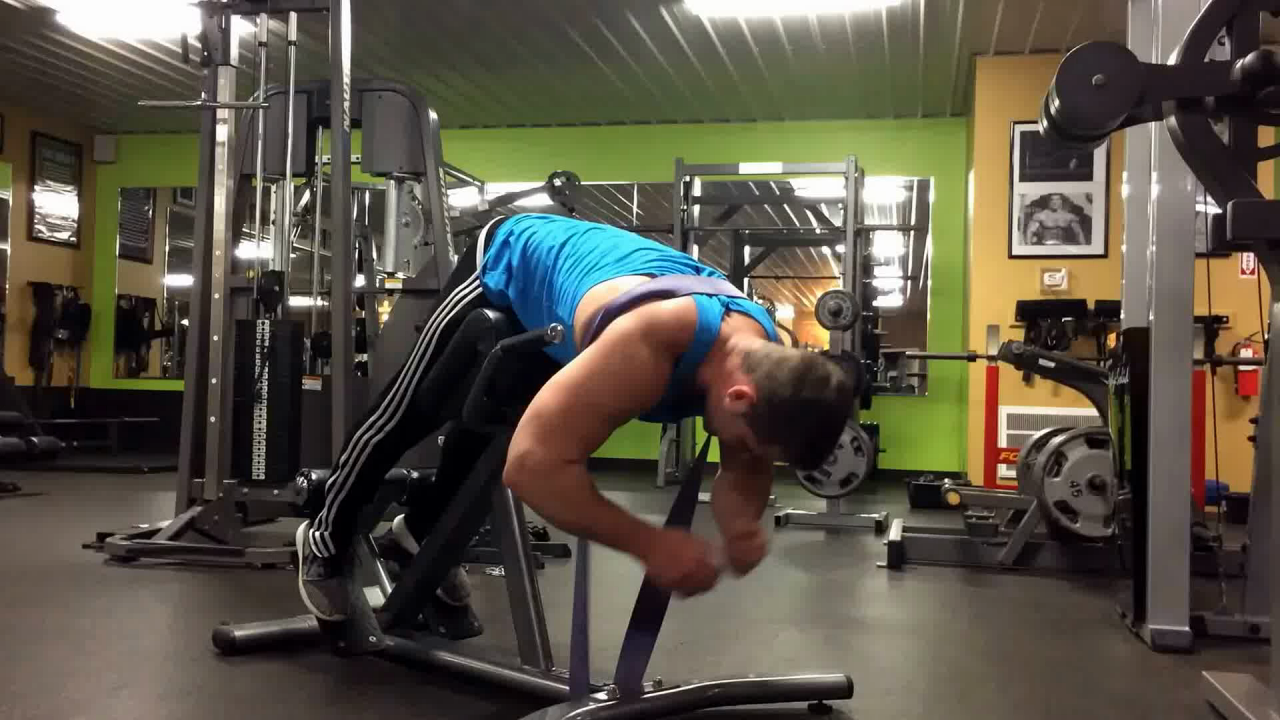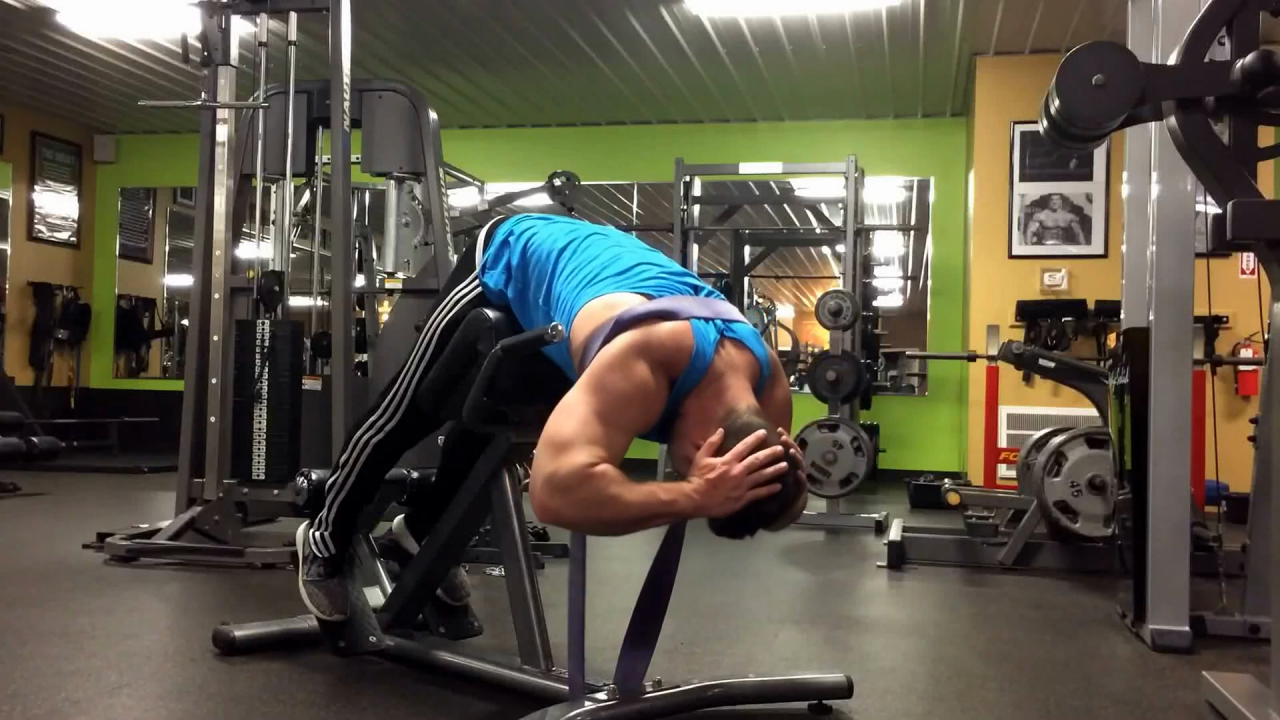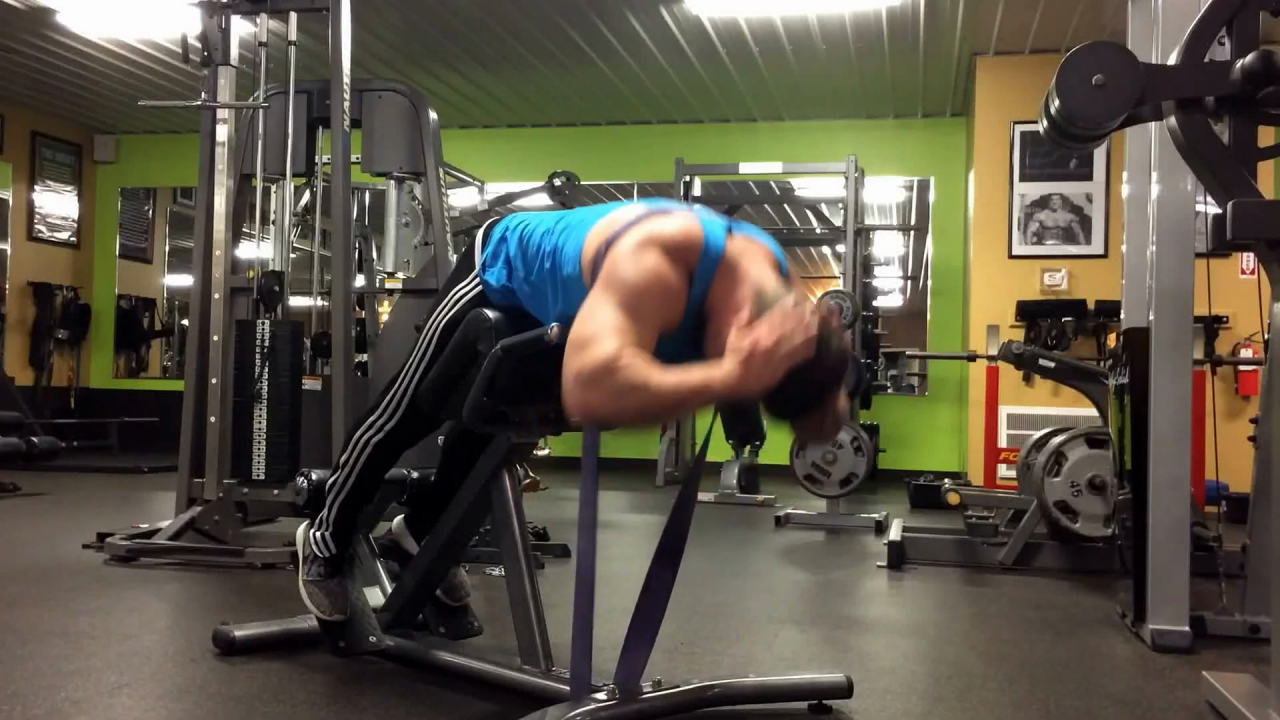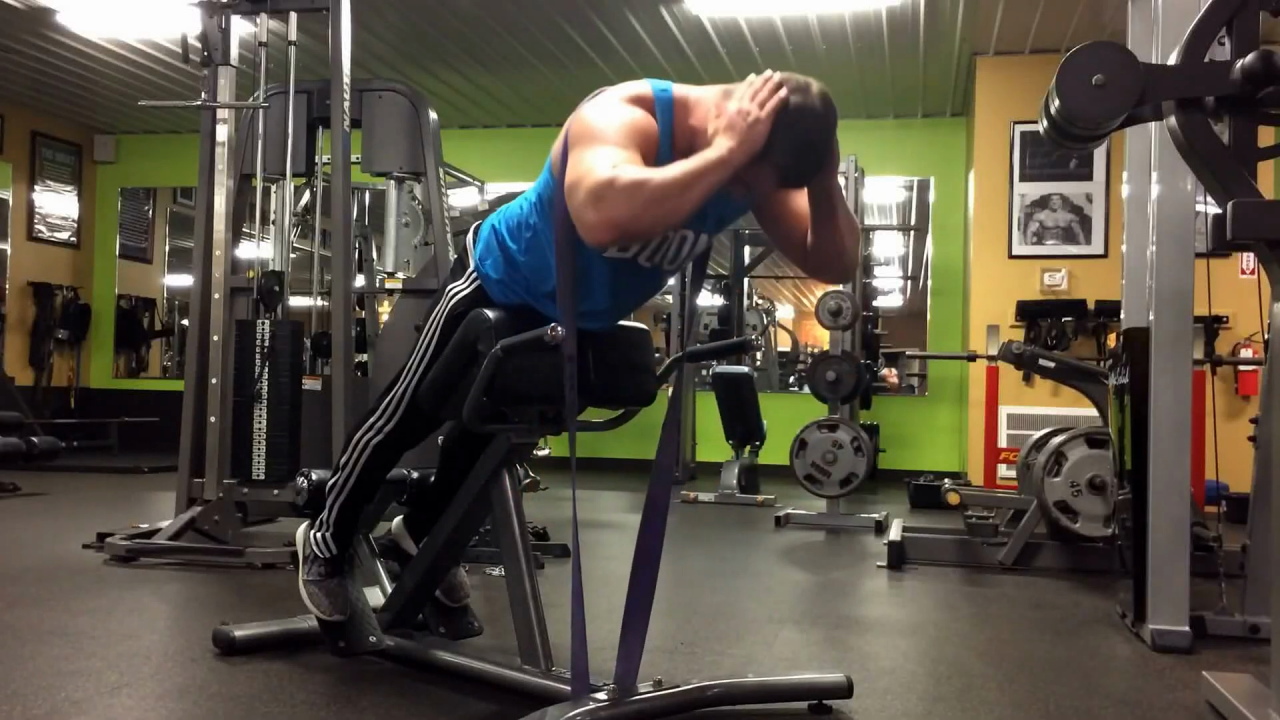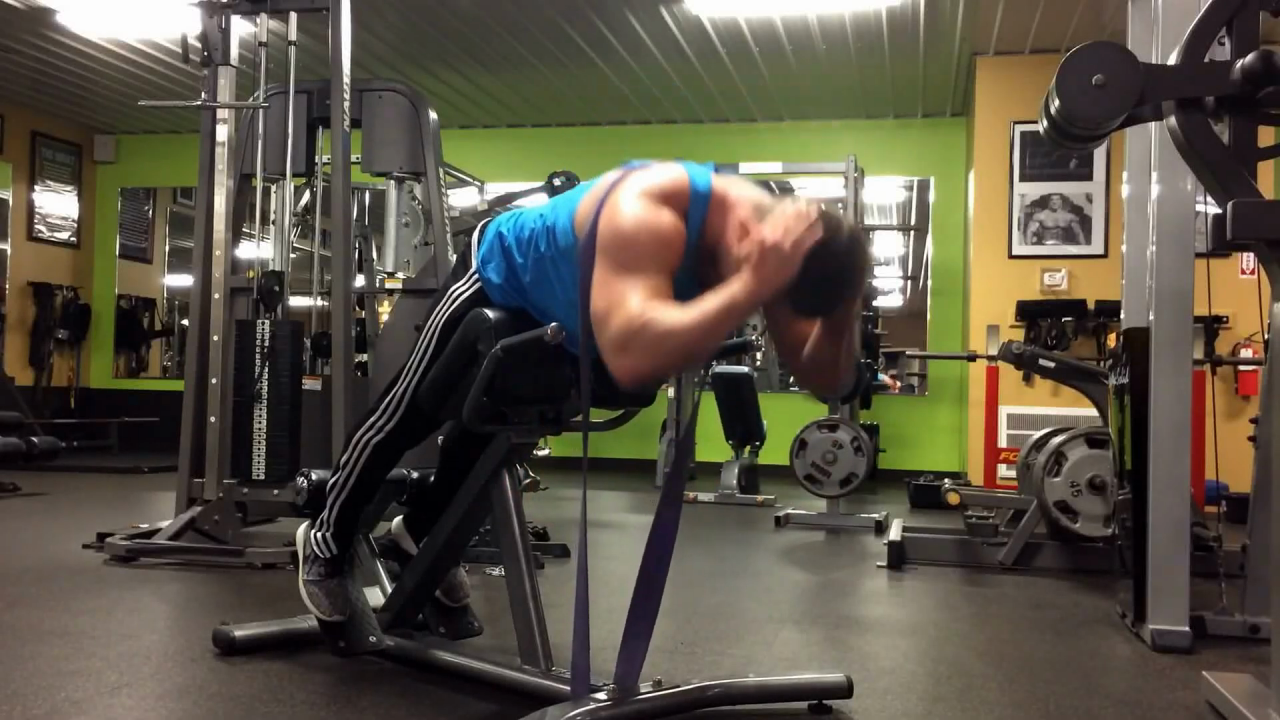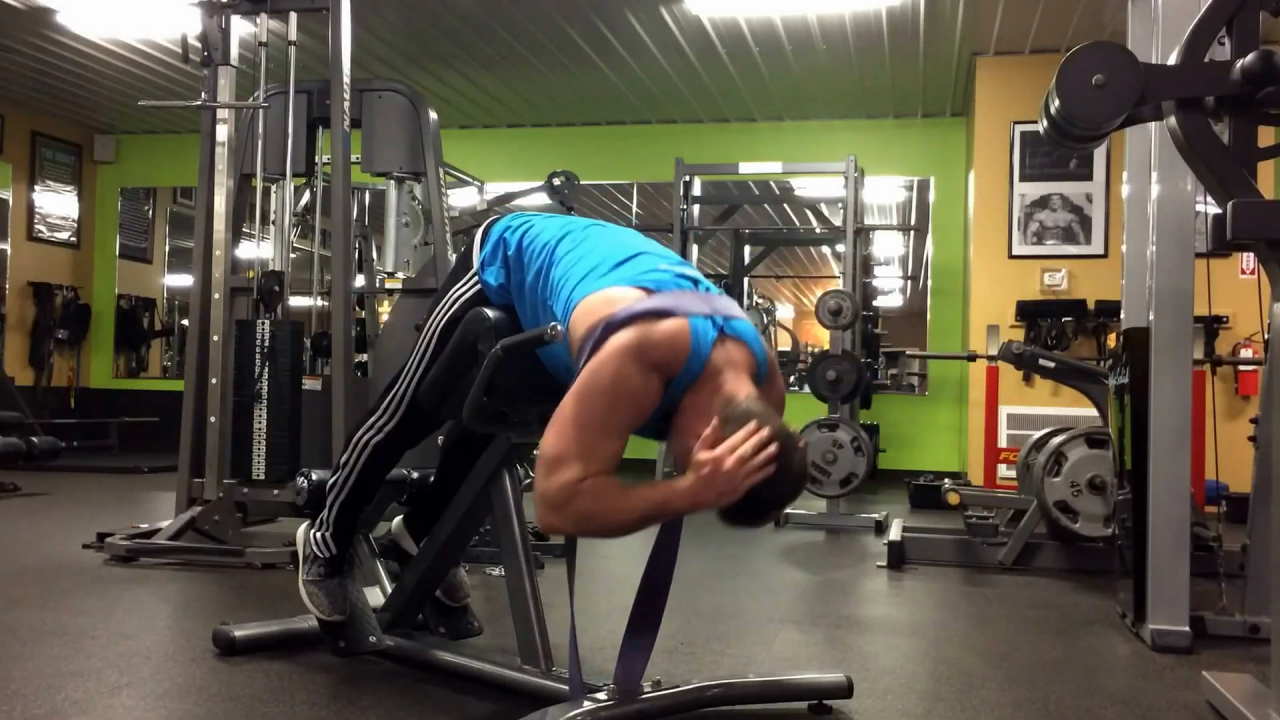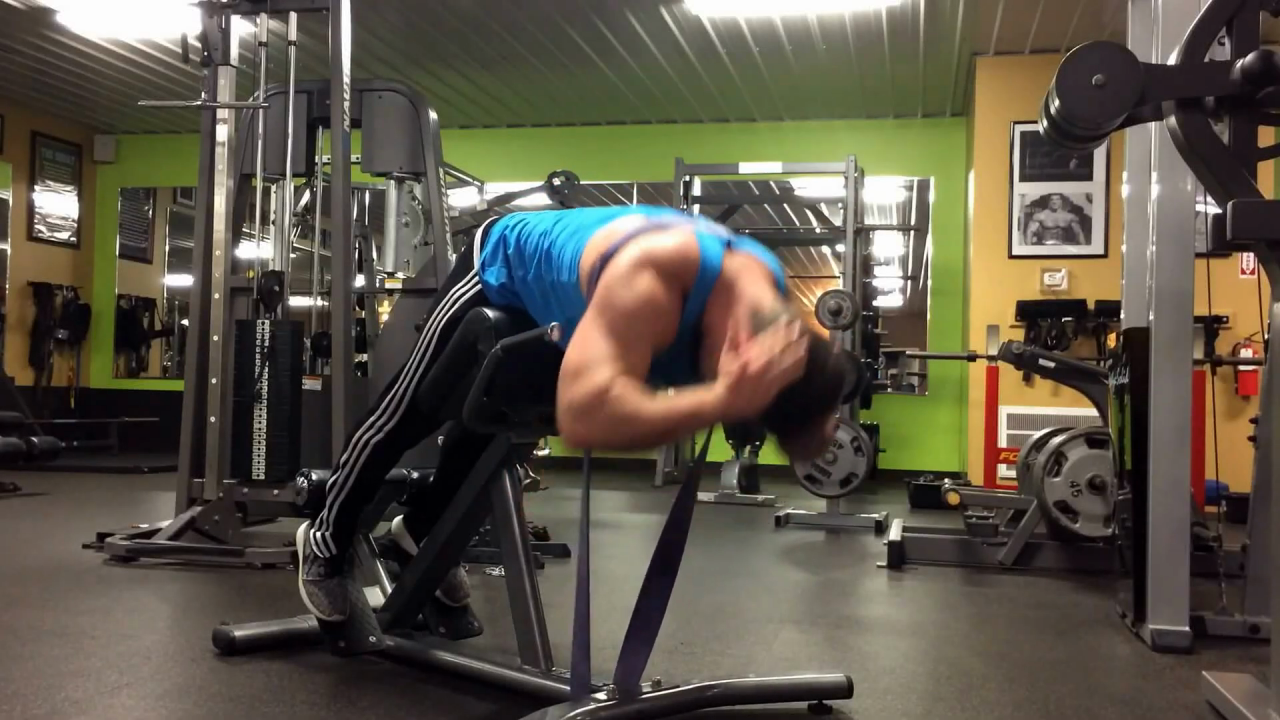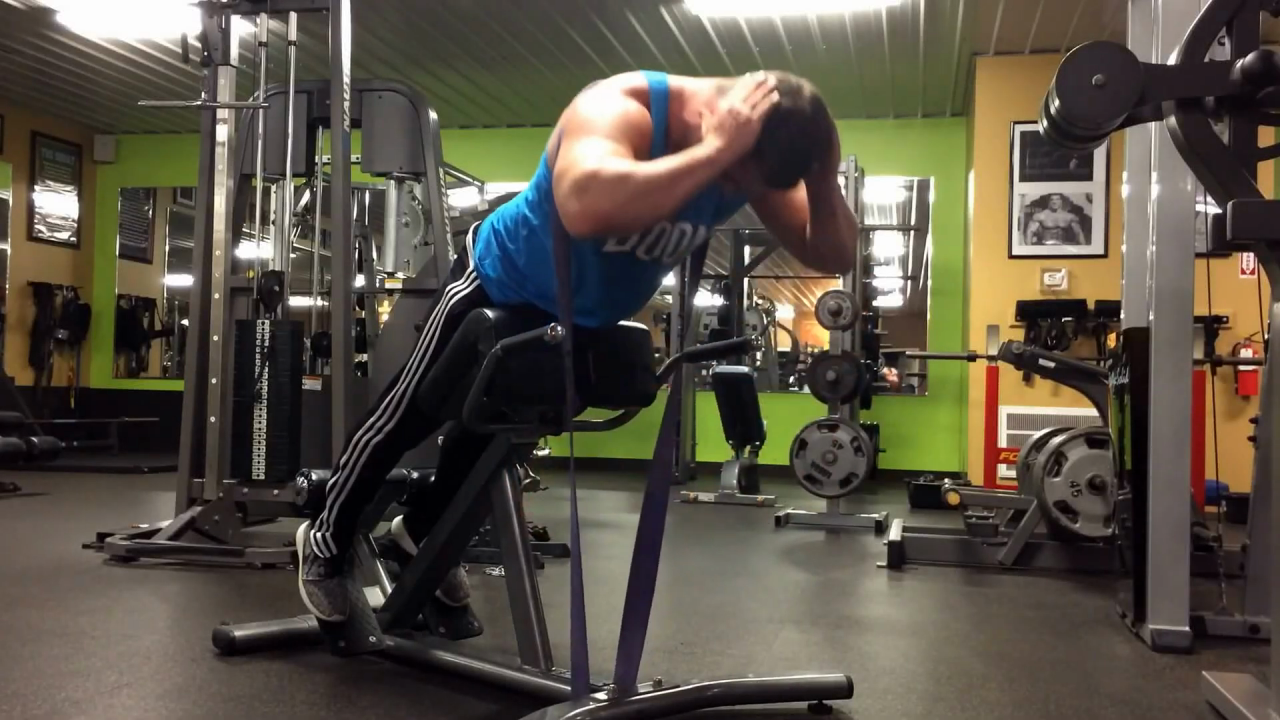
dt=0.4s
person 1, frame 1
left shoulder: (774, 361)
right shoulder: (646, 343)
left elbow: (747, 468)
right elbow: (527, 466)
left wrist: (742, 522)
right wrist: (652, 546)
left hip: (572, 260)
right hip: (509, 266)
right knee: (407, 418)
left ankle: (422, 530)
right ankle: (326, 541)
person 1, frame 2
left shoulder: (767, 384)
right shoulder: (644, 357)
right elbow: (555, 489)
left wrist: (786, 488)
right wrist: (694, 496)
right hip: (509, 265)
right knee: (407, 418)
left ankle: (421, 530)
right ankle: (325, 542)
person 1, frame 3
left shoulder: (779, 289)
right shoulder: (656, 259)
left elbow: (818, 426)
right elbow: (587, 392)
right wrist: (729, 376)
left hip: (560, 320)
right hip: (506, 280)
right knee: (406, 419)
left ankle: (421, 532)
right ankle: (326, 543)
person 1, frame 4
left shoulder: (750, 168)
right shoulder: (624, 116)
left elbow: (835, 267)
right elbow: (604, 216)
left wrist: (823, 180)
right wrist: (726, 150)
left hip: (582, 323)
right hip: (501, 283)
left knee: (494, 432)
right knee: (404, 423)
left ankle: (420, 532)
right ankle: (327, 542)
person 1, frame 5
left shoulder: (772, 229)
right shoulder: (653, 213)
left elbow: (826, 379)
right elbow: (631, 356)
left wrist: (840, 309)
right wrist: (748, 287)
left hip: (556, 317)
right hip: (503, 272)
right knee: (407, 418)
left ankle: (422, 532)
right ankle: (326, 544)
person 1, frame 6
left shoulder: (761, 380)
right shoulder: (642, 350)
right elbow: (558, 501)
right wrist: (693, 491)
right hip: (508, 264)
right knee: (407, 419)
left ankle: (422, 531)
right ankle: (326, 545)
person 1, frame 7
left shoulder: (774, 308)
right shoulder: (652, 276)
left elbow: (807, 441)
right elbow: (581, 418)
right wrist: (726, 399)
left hip: (562, 307)
right hip: (507, 276)
right knee: (408, 419)
left ankle: (423, 531)
right ankle: (327, 544)
person 1, frame 8
left shoulder: (749, 160)
right shoulder: (619, 109)
left elbow: (834, 258)
right elbow: (587, 206)
left wrist: (823, 181)
right wrist: (713, 151)
right hip: (501, 284)
right knee: (406, 421)
left ankle: (424, 533)
right ankle: (326, 544)
